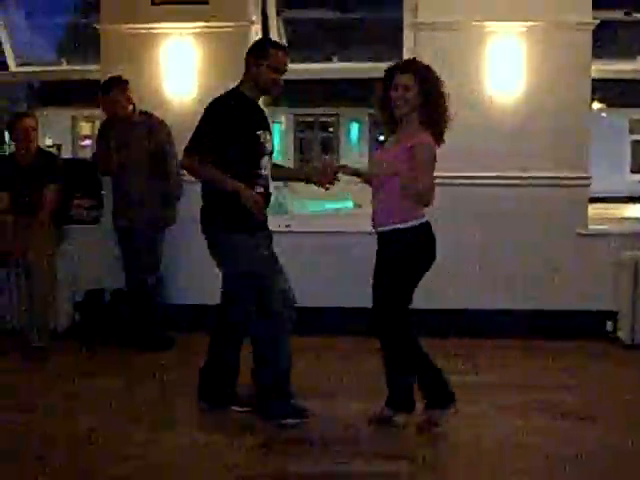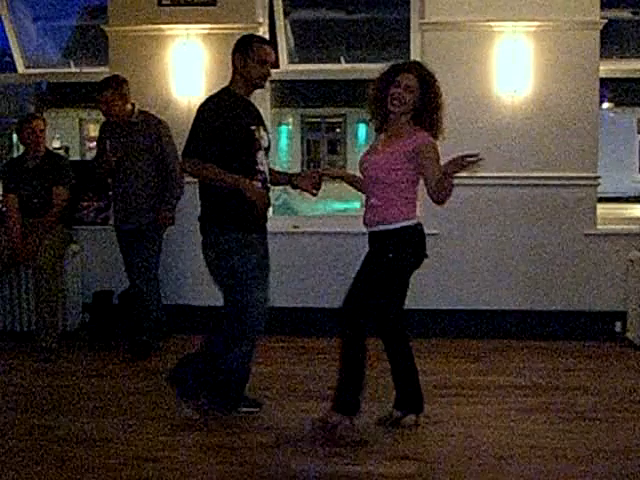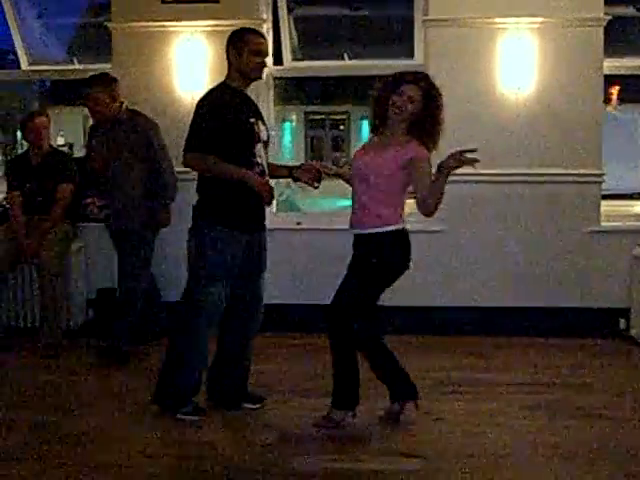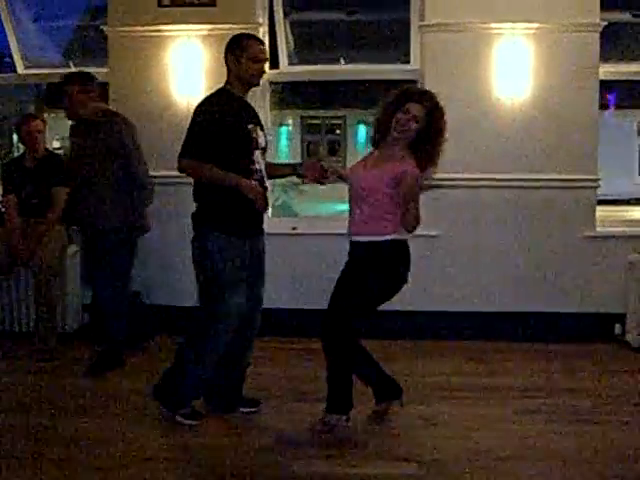
dt=0.2s
person 1, frame 1
left shoulder: (257, 114)
right shoulder: (225, 109)
right elbow: (191, 160)
left wrist: (307, 175)
right wrist: (239, 190)
left hip: (250, 227)
right hip: (230, 227)
left knee: (240, 309)
right knee: (276, 305)
left ankle: (217, 389)
right ankle: (272, 399)
person 1, frame 2
left shoulder: (251, 111)
right shoulder: (217, 107)
right elbow: (192, 163)
left wrist: (292, 179)
right wrist: (243, 185)
left hip: (250, 226)
right hip: (227, 228)
left knee: (245, 311)
right knee: (250, 312)
left ankle: (228, 392)
right ankle: (193, 378)
person 1, frame 3
left shoulder: (249, 105)
right shoulder: (216, 102)
right elbow: (193, 157)
left wrist: (291, 172)
right wrist: (246, 177)
left hip: (250, 224)
right hip: (219, 224)
left knee: (247, 308)
right knee: (205, 307)
left ankle: (228, 388)
right ankle: (174, 393)
person 1, frame 4
left shoulder: (248, 111)
right shoulder: (213, 108)
right elbow: (188, 162)
left wrist: (296, 169)
right wrist: (240, 184)
left hip: (248, 230)
right hip: (219, 230)
left knee: (247, 313)
right knee: (222, 313)
left ankle: (224, 392)
right ankle: (175, 393)
person 2, frame 1
left shoulder: (421, 141)
right shoulder: (397, 138)
left elbow: (425, 197)
left wrist: (404, 180)
right wrist: (359, 173)
left hip: (411, 242)
right hip: (390, 241)
left knee: (393, 321)
right knee: (385, 321)
left ankle: (438, 397)
right ankle: (399, 403)
person 2, frame 2
left shoulder: (419, 140)
right shoulder: (381, 137)
left elbow: (439, 195)
left wrist: (449, 171)
right wrist: (344, 176)
left hip: (400, 242)
right hip: (384, 241)
left knee: (352, 317)
right knee: (387, 322)
left ankle: (345, 408)
right ankle: (408, 405)
person 2, frame 3
left shoulder: (414, 152)
right shoulder: (374, 141)
left elbow: (427, 206)
left wrist: (444, 172)
right wrist: (339, 172)
left hip: (386, 246)
right hip: (367, 245)
left knee: (339, 317)
right knee: (358, 323)
left ankle: (344, 405)
right ankle: (401, 393)
person 2, frame 4
left shoulder: (407, 167)
right shoulder: (376, 154)
left elbow: (409, 224)
left wrist: (412, 195)
right wrist: (344, 176)
left hip: (386, 257)
right hip: (361, 255)
left knee: (337, 325)
right knee: (338, 327)
left ankle: (338, 409)
right ankle: (386, 390)
person 3, frame 1
left shoulder: (154, 126)
right shoulder: (107, 128)
left elbow: (171, 169)
right elbow: (100, 166)
left wrist: (169, 205)
right wrist: (107, 164)
left hip: (150, 212)
right hip: (123, 212)
left knee: (148, 273)
right knee: (133, 274)
left ankle: (154, 331)
right ankle: (142, 328)
person 3, frame 2
left shoulder: (154, 126)
right shoulder: (107, 129)
left elbow: (172, 168)
right elbow: (100, 168)
left wrist: (168, 206)
right wrist: (105, 164)
left hip: (150, 213)
right hip: (124, 214)
left knee: (143, 276)
right knee: (138, 275)
left ankle: (143, 336)
right ankle: (154, 327)
person 3, frame 3
left shoulder: (142, 125)
right shoulder: (97, 129)
left elbow: (163, 167)
right elbow: (93, 169)
left wrist: (163, 206)
right wrist: (94, 165)
left hip: (142, 214)
right hip: (117, 214)
left knee: (131, 279)
right knee: (138, 275)
left ankle: (121, 343)
right ankle: (156, 320)
person 3, frame 4
left shoulder: (118, 125)
right shoulder: (77, 129)
left elbow: (138, 170)
left wrist: (139, 212)
right wrist: (73, 189)
left hip: (120, 219)
right hip: (91, 218)
left knee: (112, 284)
right knee: (94, 279)
left ankle: (114, 350)
right ankle: (123, 331)
person 4, frame 1
left shoulder: (50, 161)
left elbow: (49, 206)
left wrist: (26, 238)
left hip: (41, 225)
left knee: (37, 261)
left ankle: (38, 336)
person 4, frame 2
left shoulder: (59, 163)
left elbow: (58, 207)
left wrist: (35, 239)
left hip: (51, 226)
left knee: (45, 264)
left ankle: (48, 339)
person 4, frame 3
left shoulder: (63, 160)
left elbow: (61, 204)
left wrist: (38, 237)
right wrist: (23, 240)
left hip: (55, 224)
right hip: (22, 224)
left knee: (48, 261)
left ankle: (51, 338)
person 4, frame 4
left shoulder: (57, 163)
left elbow: (57, 207)
left wrist: (34, 240)
left hip: (50, 226)
left knee: (45, 264)
left ankle: (46, 341)
